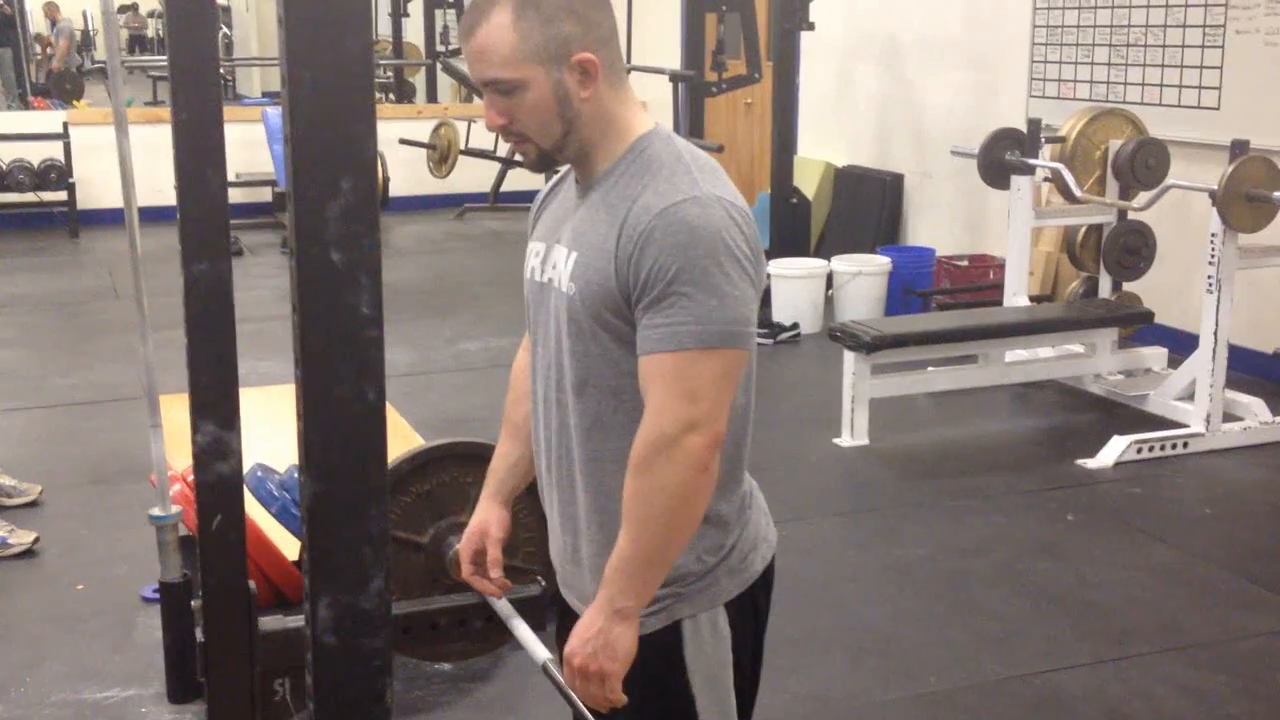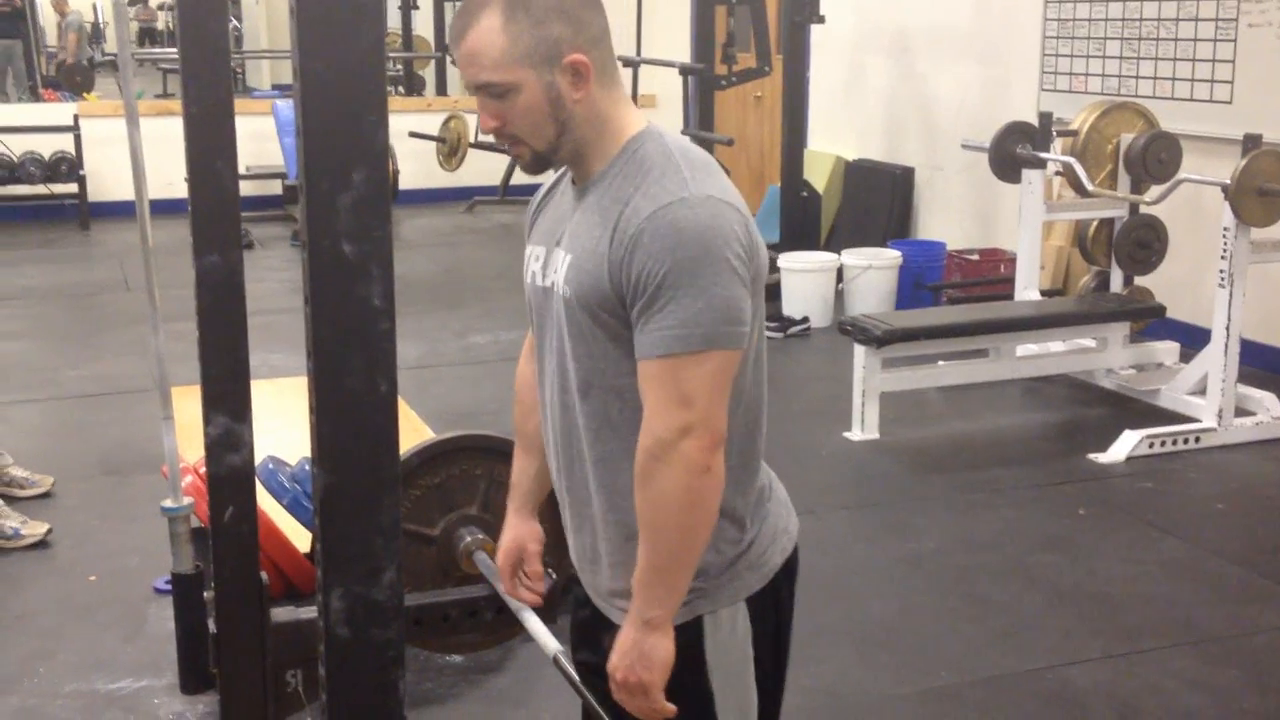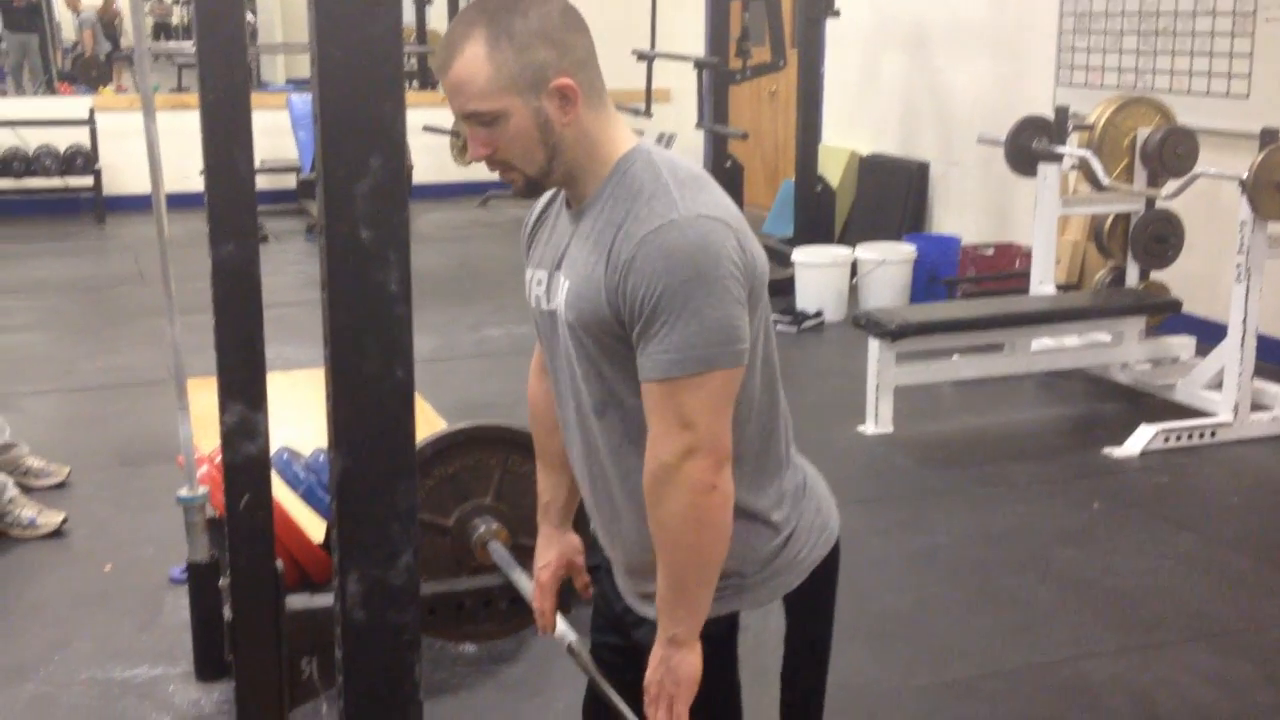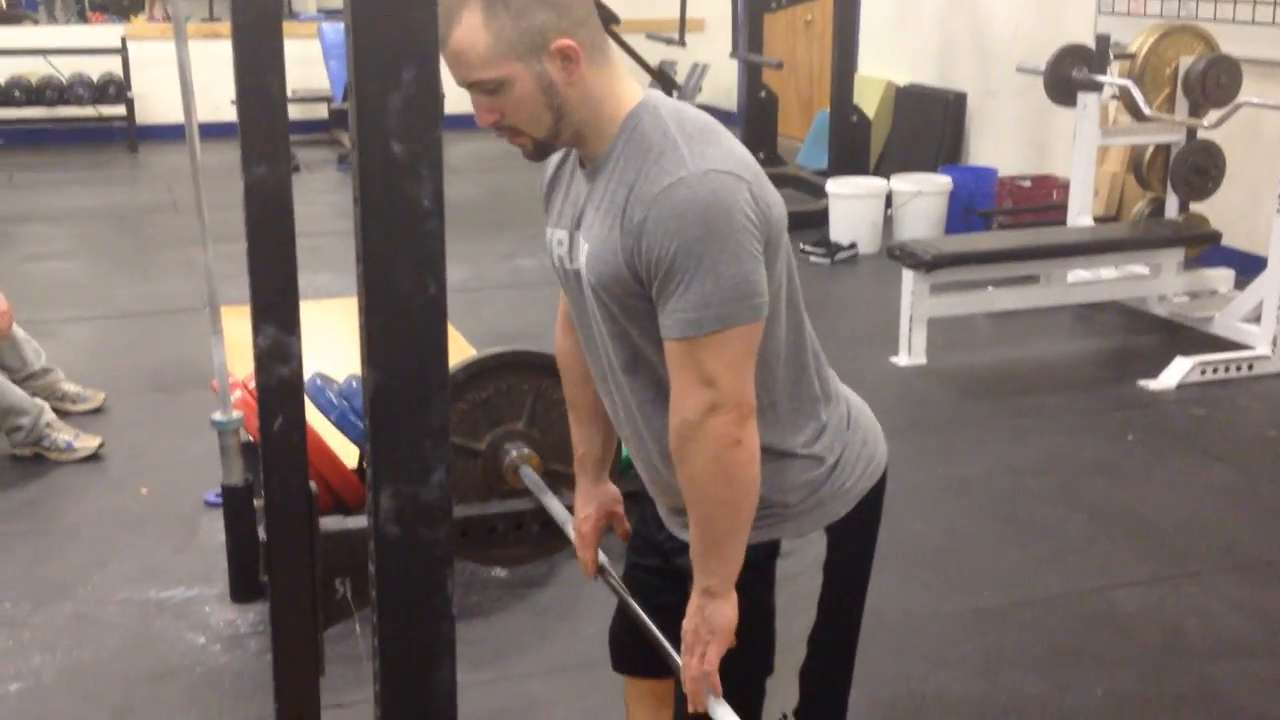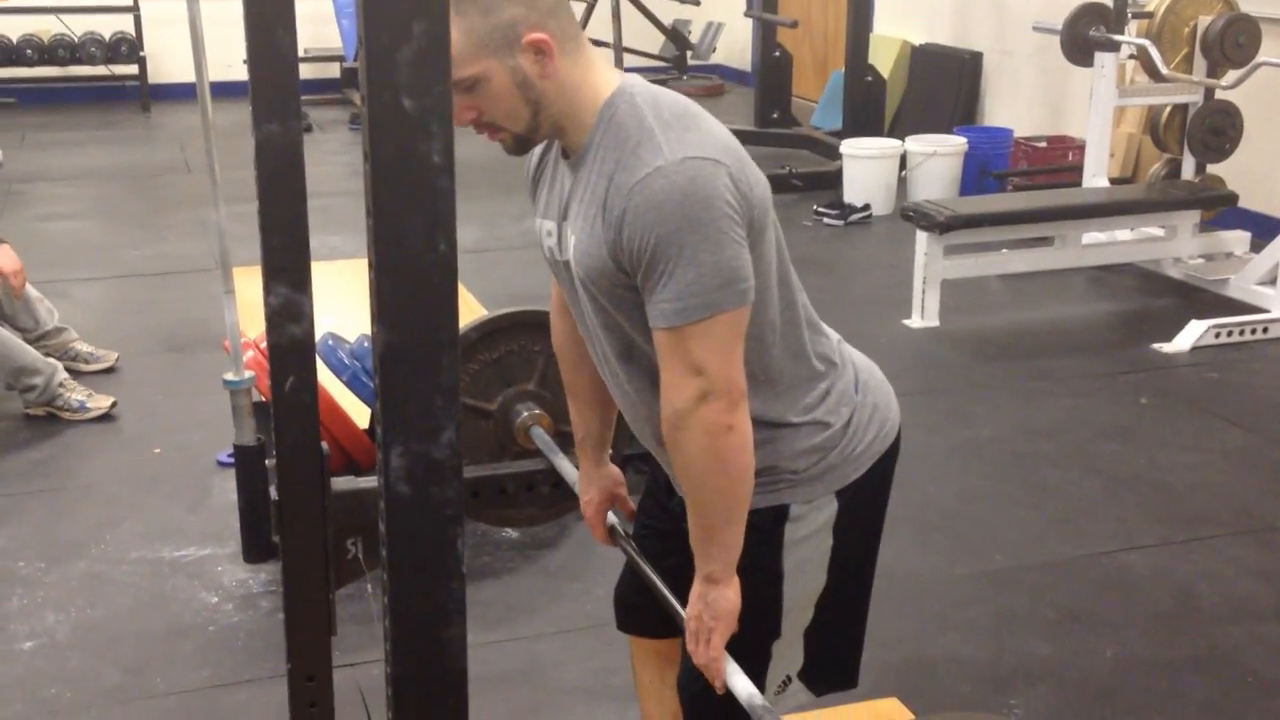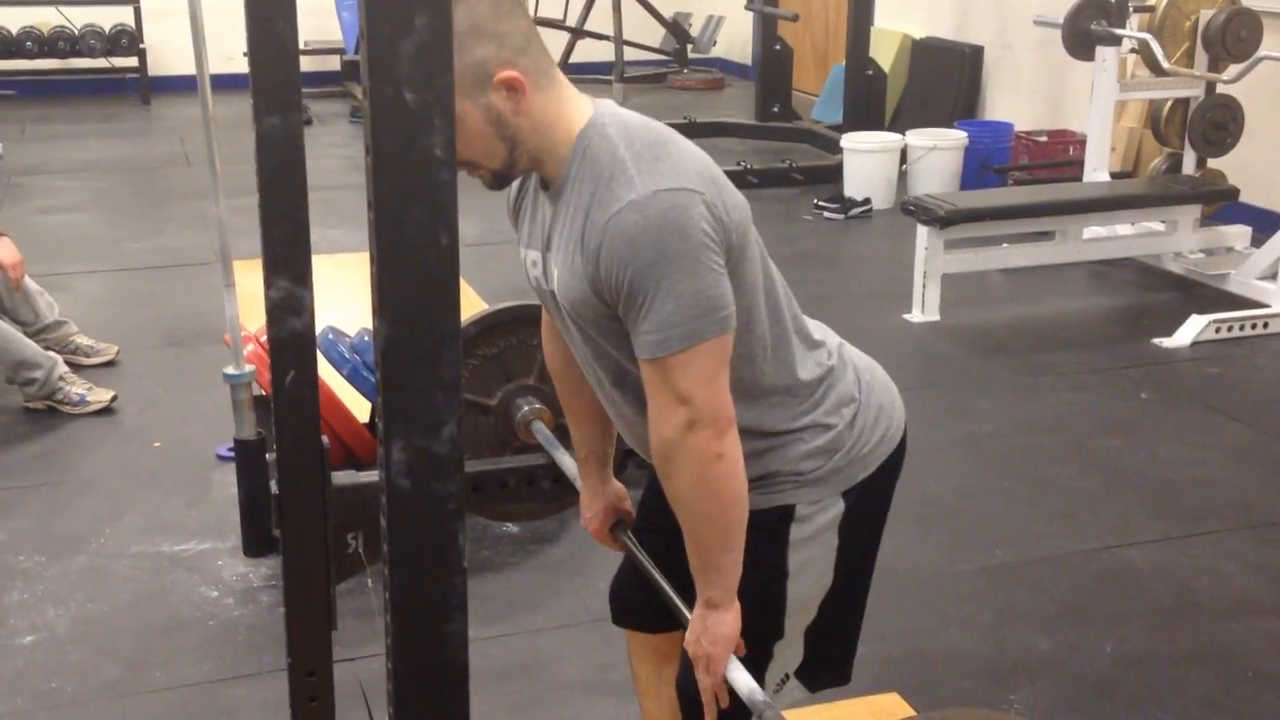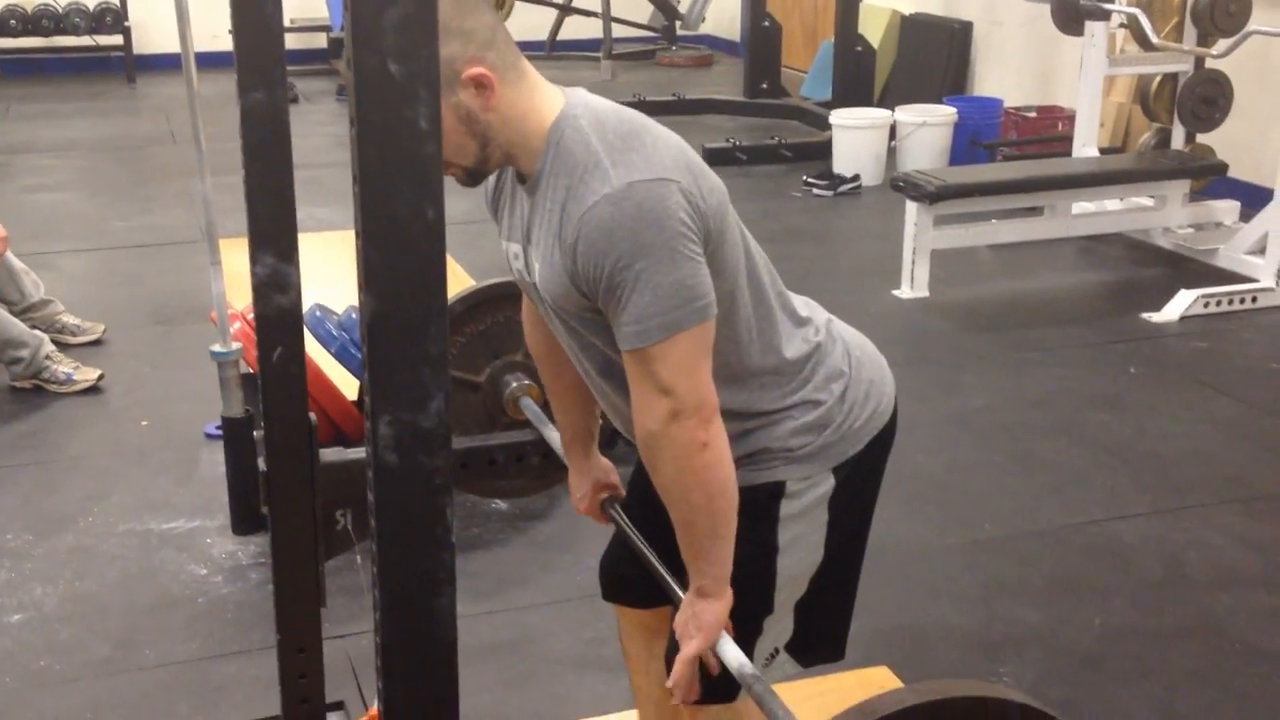
dt=0.4s
person 1, frame 1
left shoulder: (685, 215)
right shoulder: (563, 193)
left elbow: (686, 435)
left wrist: (619, 609)
right wrist: (496, 496)
left hip: (677, 589)
right hip: (591, 565)
person 1, frame 2
left shoulder: (680, 216)
right shoulder: (561, 193)
left elbow: (687, 439)
left wrist: (653, 620)
right wrist: (522, 509)
left hip: (705, 581)
person 1, frame 3
left shoulder: (676, 234)
right shoulder: (554, 211)
left elbow: (692, 458)
right elbow: (554, 373)
left wrist: (682, 637)
right wrist: (553, 524)
left hip: (745, 574)
person 1, frame 4
left shoulder: (690, 189)
right shoulder: (568, 163)
left elbow: (718, 415)
right elbow: (580, 326)
left wrist: (715, 590)
right wrist: (590, 479)
left hip: (794, 500)
right hip: (683, 489)
right knee: (643, 660)
person 1, frame 5
left shoulder: (671, 178)
right shoulder: (554, 148)
left elbow: (709, 401)
right elbow: (575, 311)
left wrist: (716, 575)
right wrist: (592, 461)
left hip: (810, 457)
right hip: (708, 451)
right knee: (651, 622)
person 1, frame 6
left shoulder: (647, 209)
right shoulder: (537, 172)
left elbow: (697, 430)
right elbow: (568, 333)
left wrist: (719, 600)
right wrist: (595, 479)
left hip: (818, 455)
right hip: (732, 446)
right knee: (646, 615)
person 1, frame 7
left shoulder: (622, 198)
right shoulder: (519, 160)
left elbow: (679, 418)
right elbow: (551, 319)
left wrist: (711, 594)
right wrist: (582, 460)
left hip: (804, 432)
right hip: (730, 422)
right knee: (640, 590)
